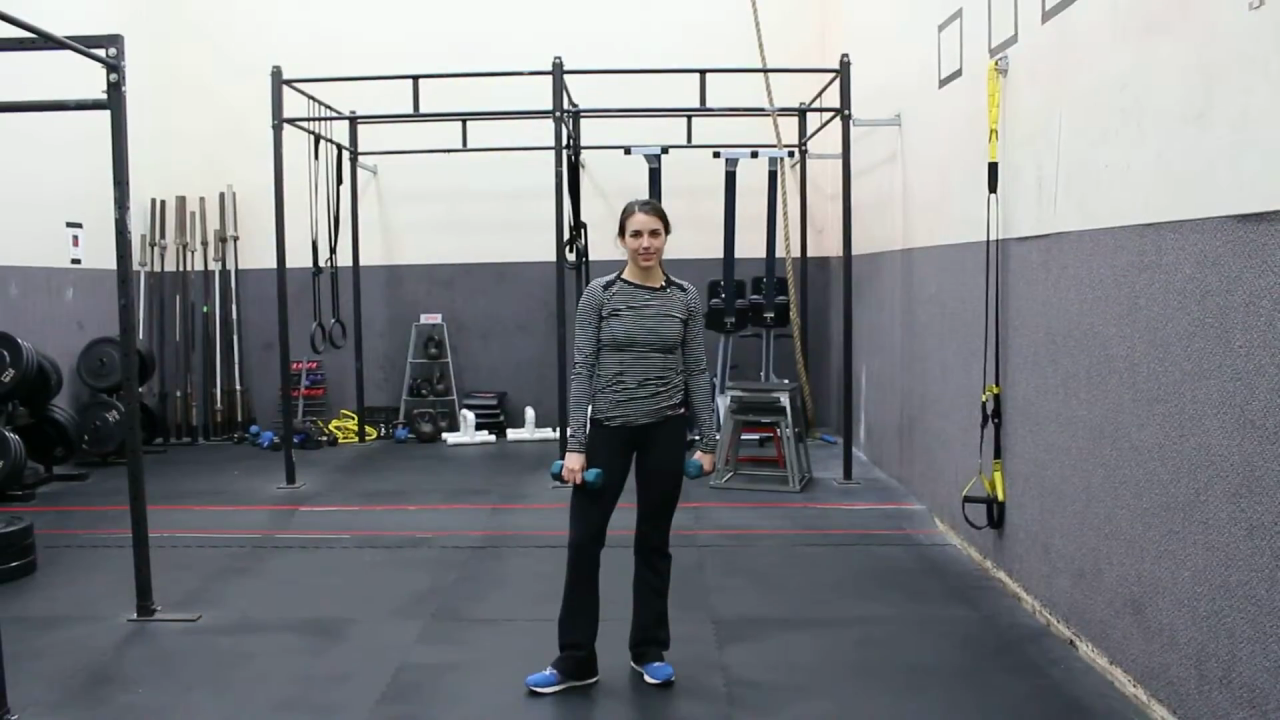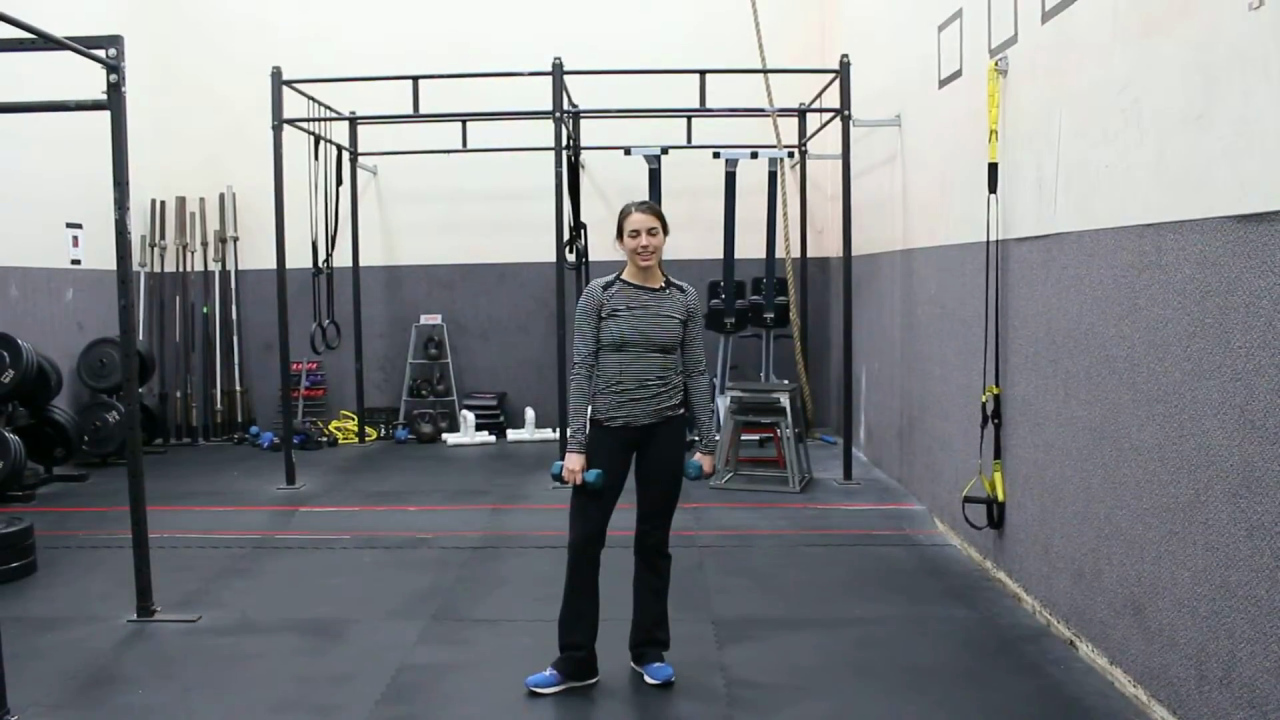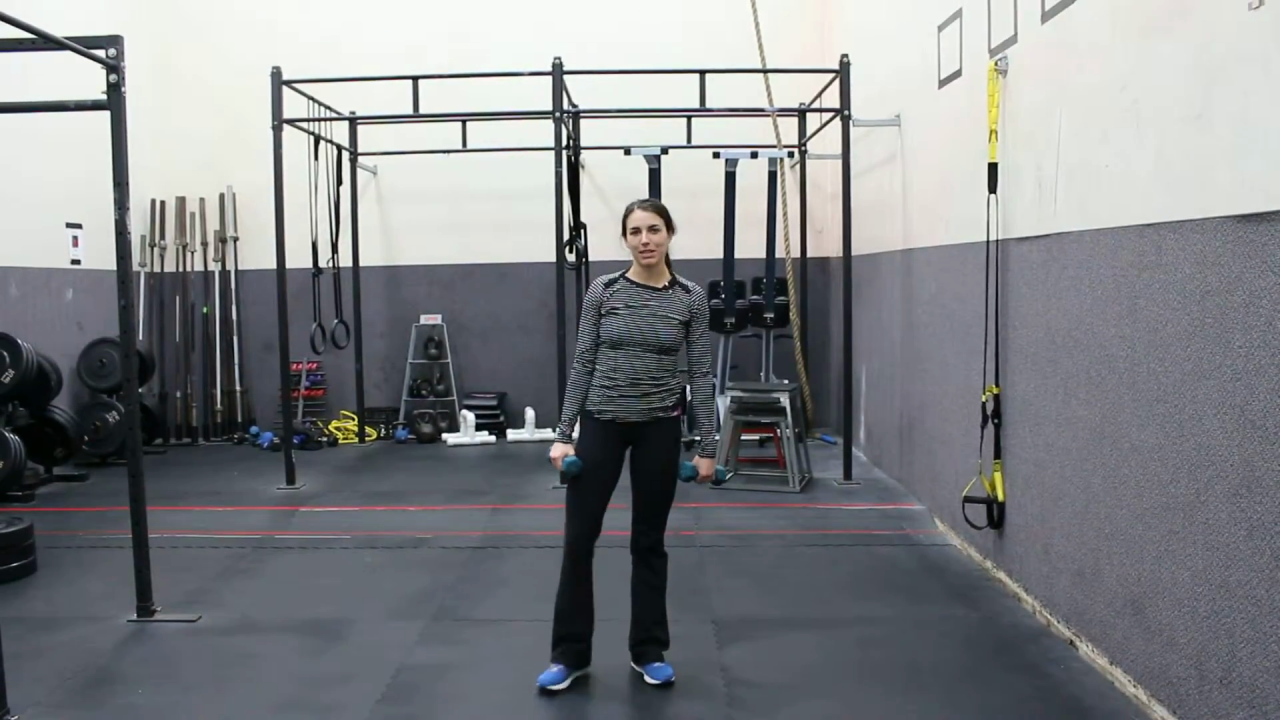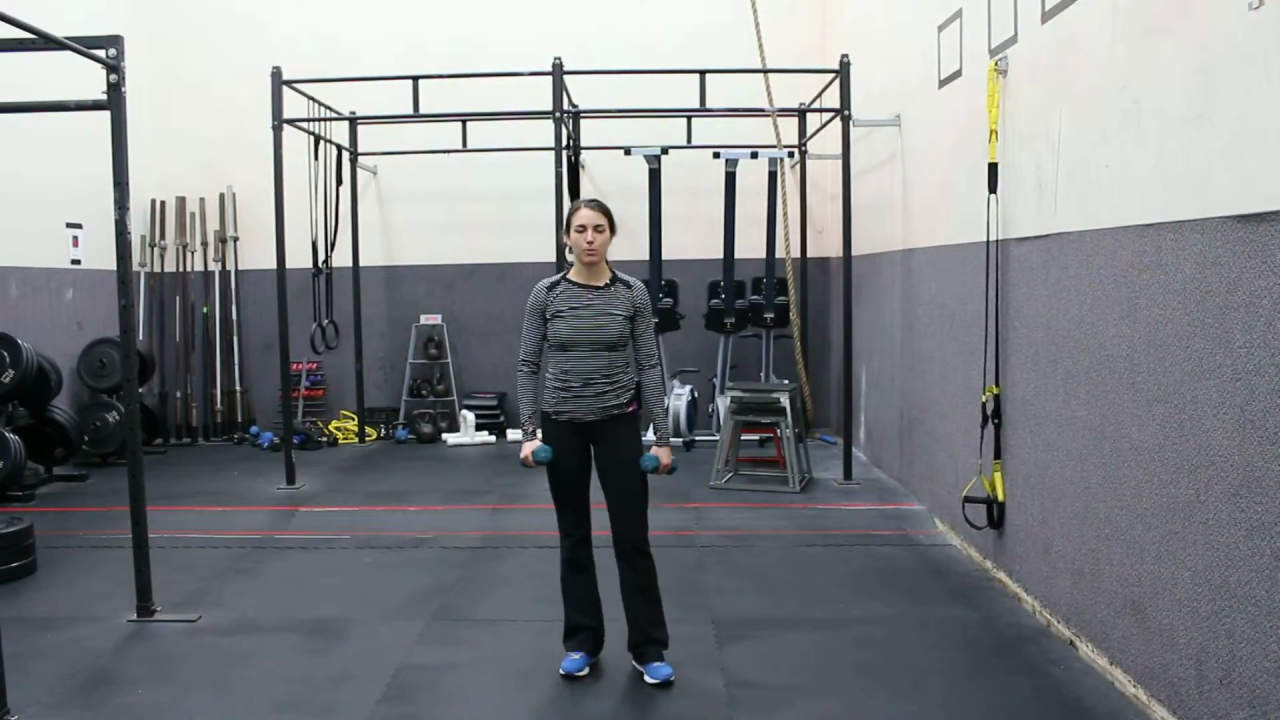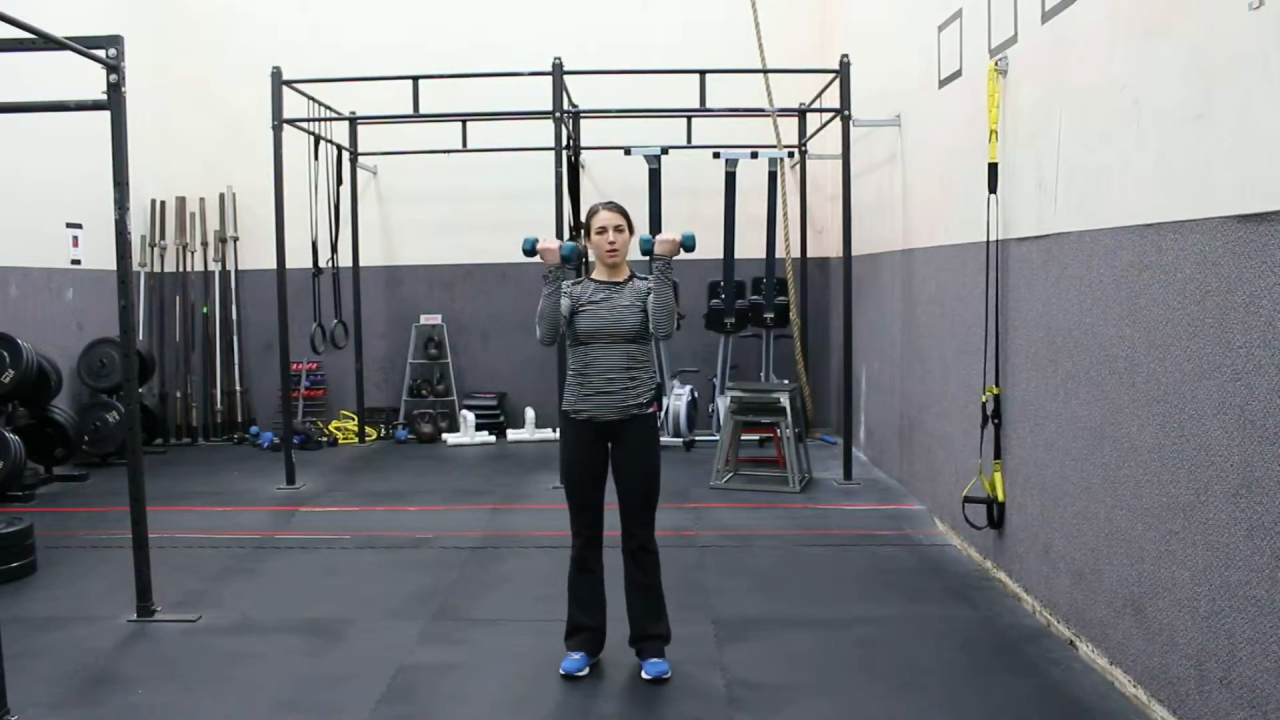
dt=1s
person 1, frame 1
left shoulder: (685, 297)
right shoulder: (599, 293)
left elbow: (697, 372)
right elbow: (582, 370)
left wrist: (707, 440)
right wrist: (575, 444)
left hip: (665, 430)
right hip: (609, 428)
left knee: (653, 541)
right knee: (583, 540)
left ankle: (649, 652)
right ankle: (575, 661)
person 1, frame 2
left shoulder: (685, 298)
right shoulder: (598, 294)
left elbow: (696, 373)
right elbow: (582, 371)
left wrist: (707, 442)
right wrist: (575, 445)
left hip: (664, 431)
right hip: (608, 429)
left knee: (653, 542)
right knee: (583, 540)
left ankle: (650, 652)
right ankle: (576, 661)
person 1, frame 3
left shoulder: (691, 297)
right shoulder: (601, 291)
left elbow: (701, 375)
right elbow: (582, 364)
left wrist: (707, 446)
right wrist: (563, 433)
left hip: (658, 427)
right hip: (601, 423)
left knee: (649, 541)
right knee: (578, 537)
left ankle: (649, 651)
right ankle: (570, 654)
person 1, frame 4
left shoulder: (633, 293)
right shoulder: (545, 293)
left elbow: (649, 366)
right elbow: (527, 366)
left wrist: (662, 436)
right wrist: (528, 431)
left hip: (618, 422)
right hip: (562, 425)
left knee: (632, 536)
right knee: (574, 536)
left ankle: (649, 648)
right ankle: (581, 642)
person 1, frame 5
left shoulder: (648, 286)
right shoulder: (571, 290)
left elbow: (663, 329)
right elbow: (548, 335)
left wrist: (663, 265)
right wrist: (552, 273)
left hip: (636, 421)
right hip: (580, 421)
left knee: (639, 535)
right knee: (584, 535)
left ankle: (651, 644)
right ankle: (582, 642)
